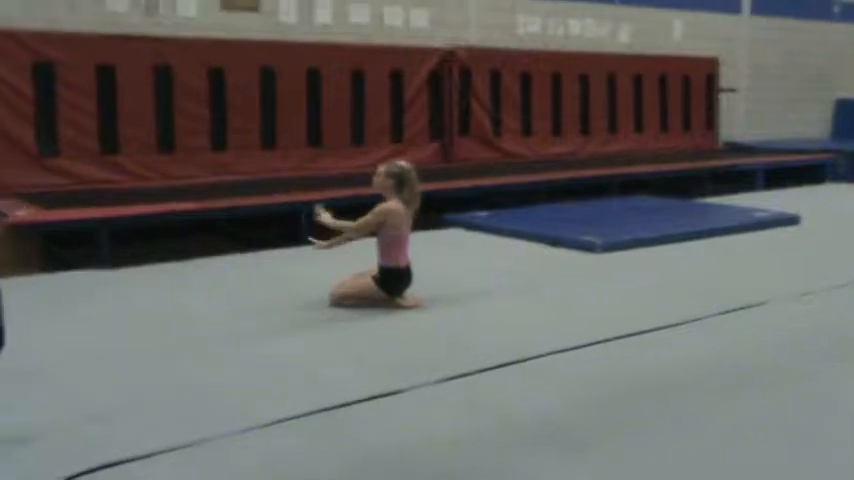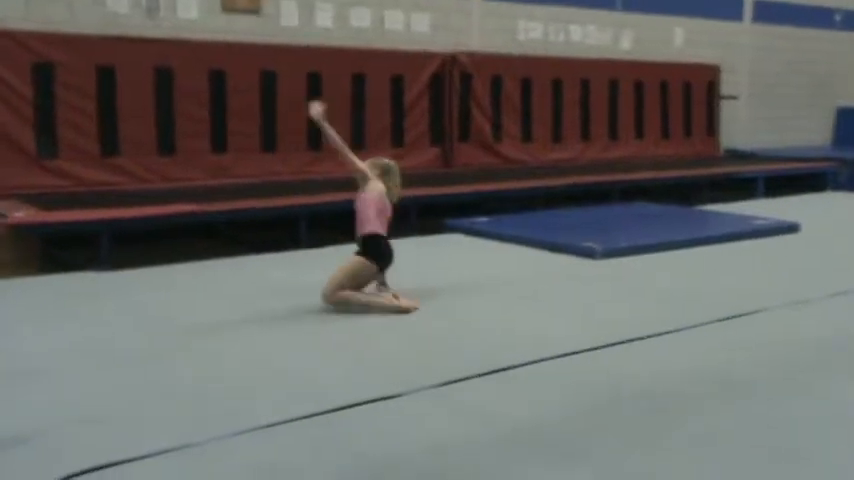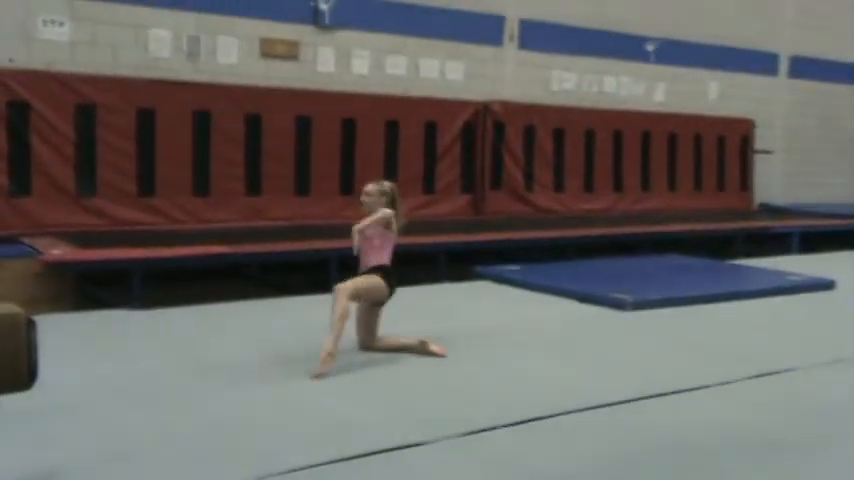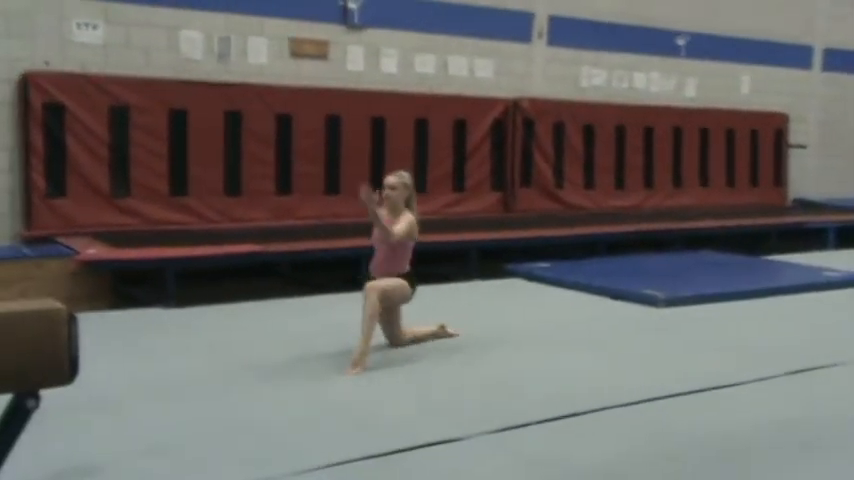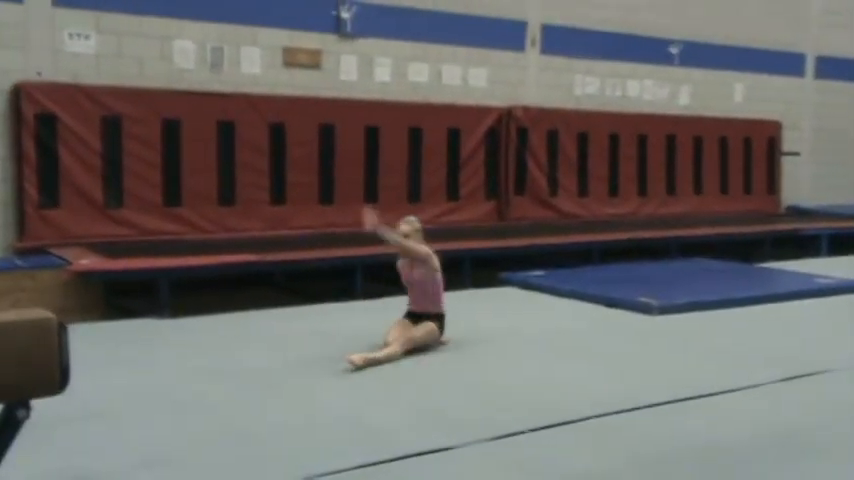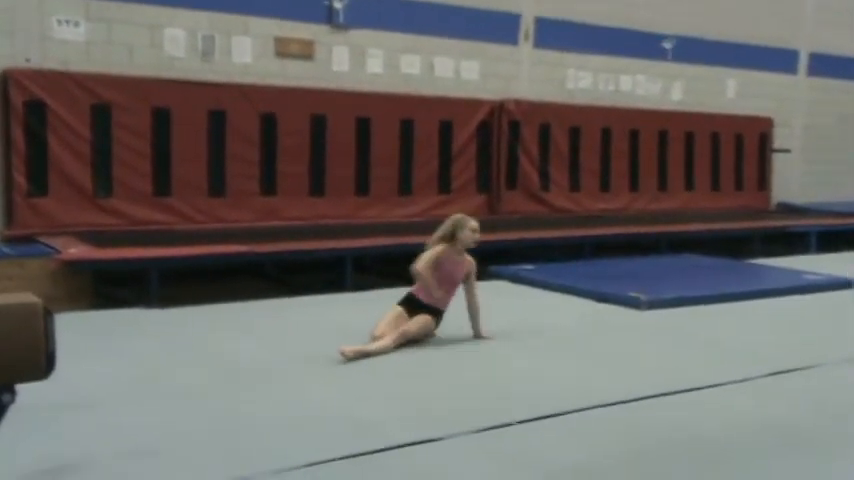
dt=0.7s
person 1, frame 1
left shoulder: (387, 209)
right shoulder: (401, 205)
left elbow: (354, 228)
right elbow: (363, 230)
left wrist: (329, 221)
right wrist: (329, 243)
left hip: (392, 277)
right hip: (399, 273)
left knee: (336, 296)
right knee: (348, 285)
left ankle: (394, 301)
right ankle: (393, 294)
person 1, frame 2
left shoulder: (372, 179)
right shoulder: (382, 197)
left elbow: (344, 151)
left wrist: (321, 121)
right wrist: (380, 280)
left hip: (372, 246)
right hip: (382, 250)
left knee: (330, 296)
right knee: (346, 289)
left ankle: (389, 302)
right ankle: (386, 296)
person 1, frame 3
left shoulder: (387, 217)
right shoulder: (371, 223)
left elbow: (385, 211)
left wrist: (359, 227)
left hip: (380, 277)
right hip: (372, 277)
left knee: (340, 290)
right knee: (366, 342)
left ankle: (329, 352)
right ankle: (418, 344)
person 1, frame 4
left shoulder: (408, 219)
right shoulder: (382, 212)
left elbow: (394, 236)
left wrist: (375, 213)
left hip: (402, 282)
right hip: (380, 280)
left knee: (371, 288)
right knee: (396, 339)
left ankle: (361, 356)
right ankle: (437, 330)
person 1, frame 5
left shoulder: (427, 256)
right shoulder: (402, 263)
left elbow: (403, 244)
left wrist: (379, 228)
left hip: (433, 319)
right hip: (412, 315)
left knee: (403, 341)
right knee: (390, 341)
right ankle: (425, 338)
person 1, frame 6
left shoulder: (469, 264)
right shoulder: (440, 250)
left elbow: (472, 298)
right elbow: (418, 268)
left wrist: (477, 330)
right wrist: (436, 294)
left hip: (432, 314)
right hip: (412, 302)
left knee: (399, 335)
right knee: (381, 334)
